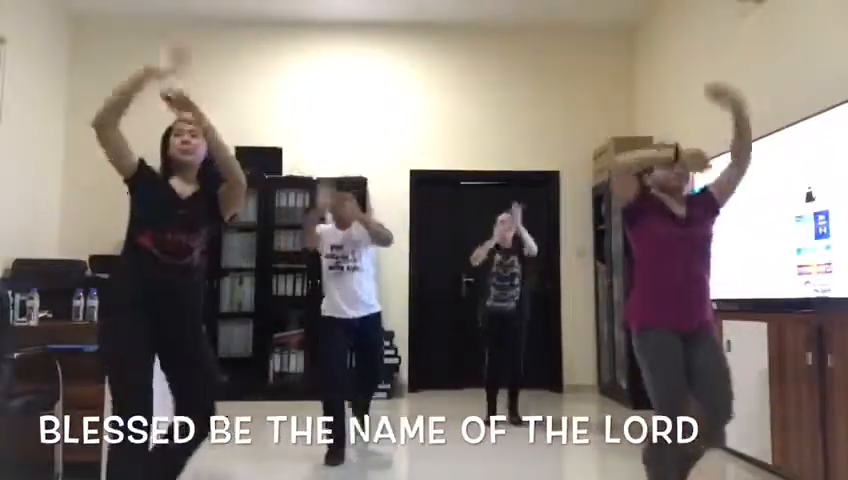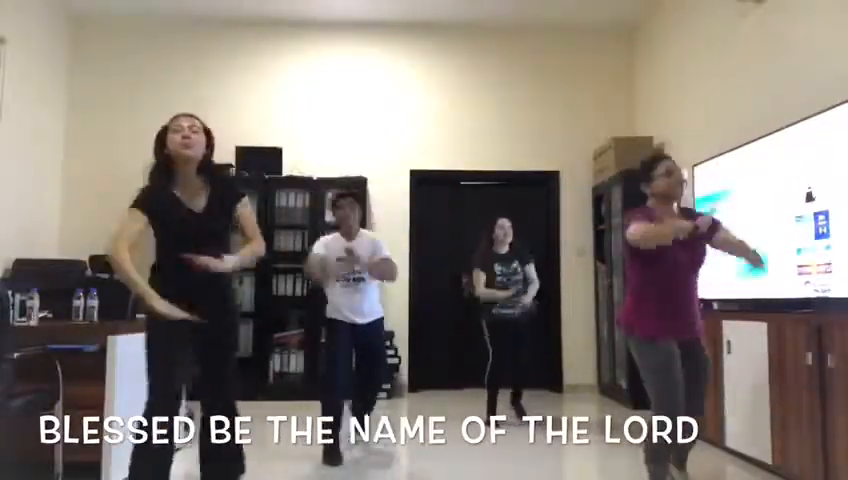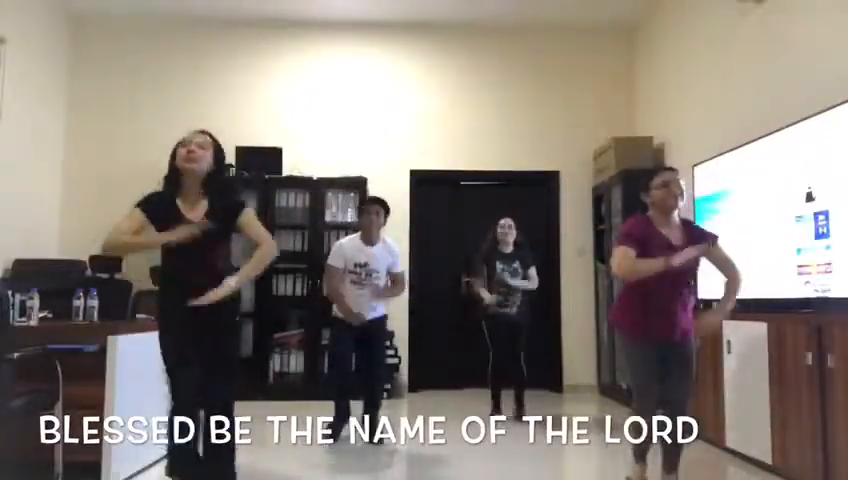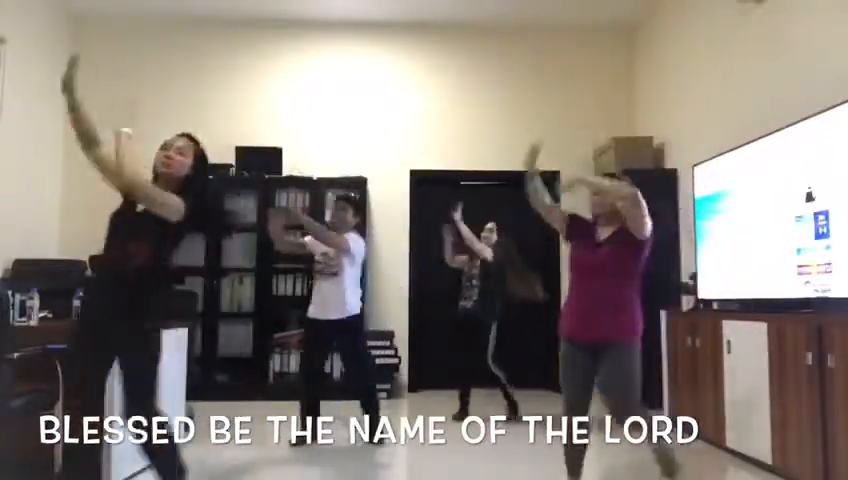
dt=0.5s
person 1, frame 1
left shoulder: (216, 199)
right shoulder: (145, 181)
left elbow: (238, 180)
right elbow: (104, 124)
left wrist: (203, 120)
right wrist: (146, 76)
left hip: (181, 314)
right hip: (129, 310)
left knee: (204, 410)
right knee: (133, 418)
person 1, frame 2
left shoulder: (226, 190)
right shoulder: (154, 196)
left elbow: (257, 243)
right elbow: (118, 252)
left wrist: (229, 262)
right wrist: (153, 299)
left hip: (217, 309)
right hip: (171, 310)
left knee: (220, 401)
right knee: (163, 402)
person 1, frame 3
left shoulder: (228, 202)
right shoulder: (157, 204)
left elbow: (268, 247)
right elbow: (112, 243)
left wrist: (233, 282)
right wrist: (167, 237)
left hip: (220, 313)
right hip: (176, 313)
left knee: (220, 404)
right knee: (185, 400)
person 1, frame 4
left shoulder: (181, 204)
right shoulder: (133, 193)
left elbow: (132, 182)
right elbow: (91, 147)
right wrist: (72, 96)
left hip: (136, 317)
right hip: (96, 309)
left knee: (142, 412)
right knee: (80, 414)
person 2, frame 1
left shoulder: (703, 205)
right shoulder: (640, 209)
left elbow: (741, 160)
right elbow: (621, 165)
left wrist: (738, 109)
right wrist: (676, 152)
left hip: (699, 325)
right hip: (654, 324)
left knee: (717, 412)
right knee: (668, 415)
person 2, frame 2
left shoulder: (699, 220)
right shoulder: (639, 220)
left elbow: (737, 246)
right elbow: (645, 238)
left wrist: (755, 258)
right wrist: (693, 227)
left hip: (688, 328)
right hip: (648, 329)
left knee: (693, 408)
right knee: (667, 410)
person 2, frame 3
left shoulder: (696, 235)
right shoulder: (635, 230)
left elbow: (731, 271)
right elbow: (620, 269)
left wrist: (722, 309)
right wrist: (670, 261)
left hip: (679, 331)
right hip: (637, 329)
left knee: (678, 404)
right knee: (647, 399)
person 2, frame 4
left shoulder: (635, 233)
right shoulder: (580, 229)
left elbow: (634, 197)
right elbow: (541, 204)
left wrist: (588, 183)
right wrist: (532, 172)
left hip: (620, 335)
right hip: (576, 335)
left knee: (625, 408)
right knee: (574, 412)
person 3, frame 1
left shoulder: (365, 231)
right shoulder: (324, 233)
left elbow: (387, 239)
right elbow: (306, 236)
left wrist: (359, 214)
right wrist: (319, 208)
left hip: (368, 314)
right hip: (334, 317)
left knee: (371, 373)
right knee: (333, 381)
left ankle: (360, 411)
right ankle: (336, 443)
person 3, frame 2
left shoulder: (373, 241)
right shoulder: (325, 243)
left elbow: (391, 274)
right elbow: (311, 269)
left wrist: (363, 263)
right wrist: (326, 273)
left hip: (371, 321)
right hip: (339, 320)
left knee: (373, 376)
right knee: (335, 380)
left ankle: (359, 418)
right ankle: (332, 442)
person 3, frame 3
left shoulder: (390, 249)
right shoulder: (343, 246)
left elbow: (400, 285)
right elbow: (331, 283)
left wrist: (381, 293)
right wrist: (348, 311)
left hip: (375, 319)
right hip: (344, 318)
left knee: (375, 372)
right knee: (339, 370)
left ankle: (370, 422)
right ankle: (341, 416)
person 3, frame 4
left shoulder: (355, 241)
right shoulder: (317, 241)
left elbow: (332, 240)
right elbow: (285, 246)
left wrist: (301, 218)
right wrist: (275, 225)
left hip: (348, 317)
right hip: (317, 317)
left knee: (360, 372)
right knee: (309, 374)
left ankle: (373, 425)
right ankle: (310, 428)
person 4, frame 1
left shoulder: (520, 248)
right shoulder: (489, 249)
left elbow: (534, 250)
right elbow: (474, 261)
left wrist: (519, 226)
right wrist: (493, 240)
left hip: (516, 315)
right hip: (491, 314)
left knee: (515, 360)
right knee: (493, 360)
left ankle: (513, 410)
right ankle: (491, 412)
person 4, frame 2
left shoulder: (521, 255)
right shoulder: (484, 257)
left elbow: (534, 281)
right elbow: (479, 291)
left wrist: (529, 296)
right wrist: (505, 294)
left hip: (519, 318)
right hip: (494, 318)
left knee: (520, 359)
right knee: (497, 359)
left ankle: (516, 401)
right ankle: (491, 412)
person 4, frame 3
left shoulder: (523, 255)
right shoulder: (488, 255)
left elbow: (534, 282)
right elbow: (478, 281)
left wrist: (514, 282)
right wrist: (484, 294)
left hip: (518, 316)
right hip: (494, 316)
left knee: (518, 358)
right knee: (497, 357)
left ankle: (520, 406)
right ankle: (496, 406)
person 4, frame 4
left shoulder: (497, 255)
right shoulder: (474, 257)
left elbow: (473, 243)
right elbow: (451, 261)
left wrist: (459, 222)
right wrist: (448, 235)
left hip: (485, 316)
right hip: (466, 315)
left knee: (488, 360)
right knee: (465, 360)
left ankle: (511, 402)
right ankle: (463, 406)
